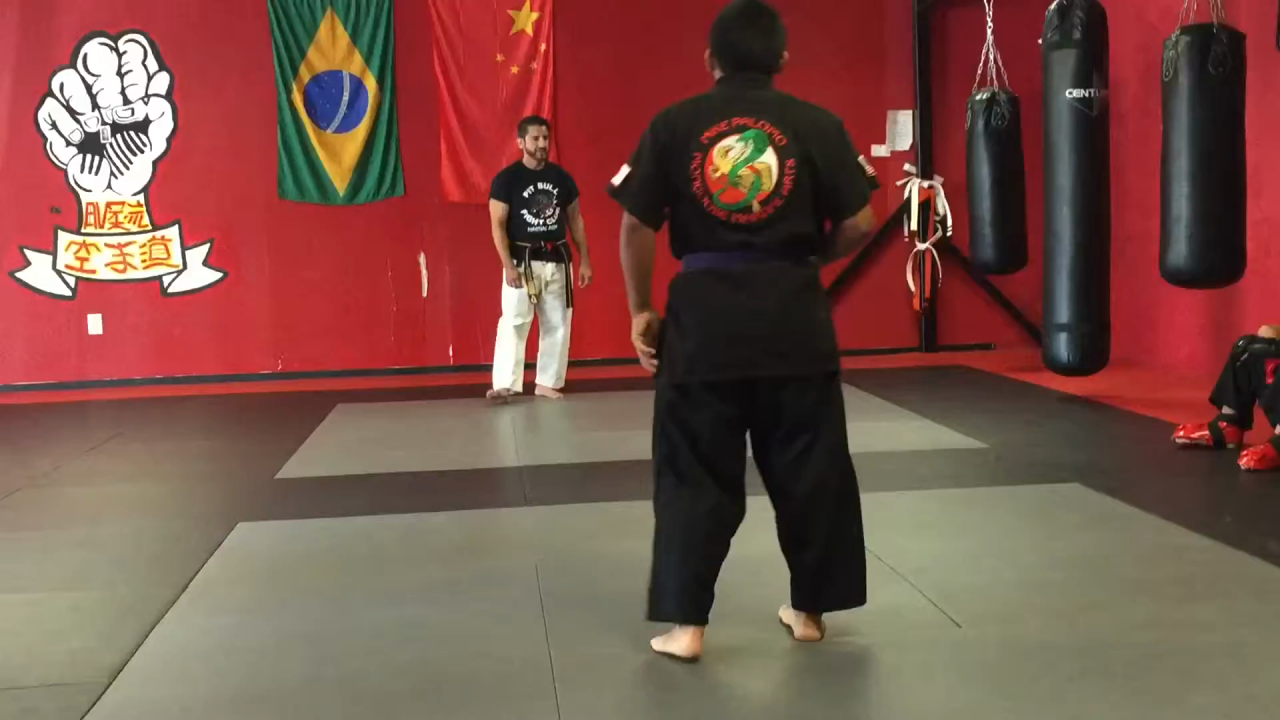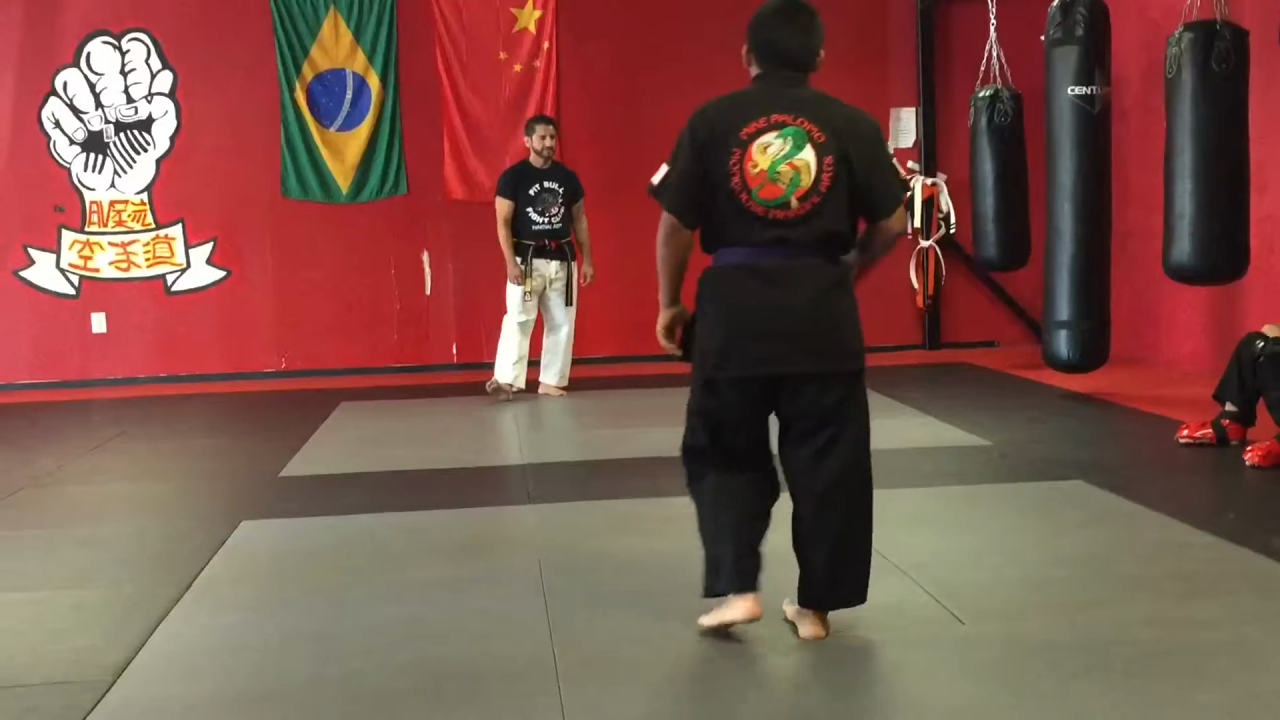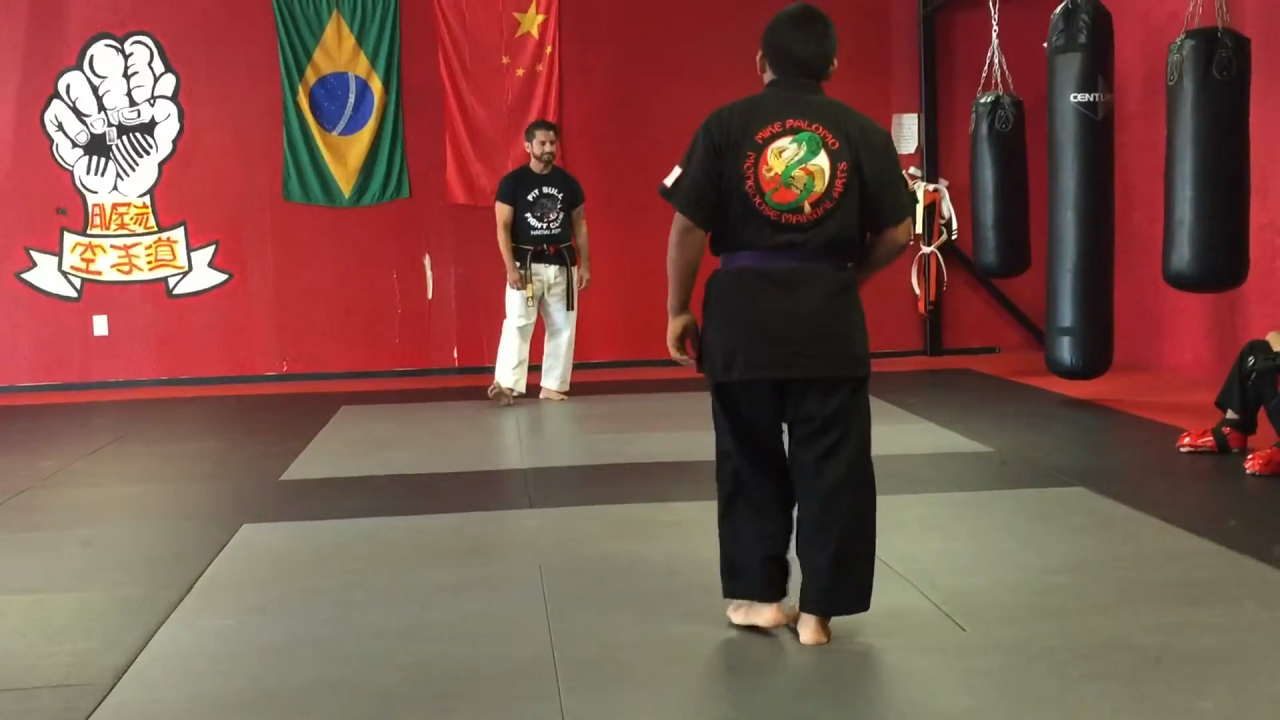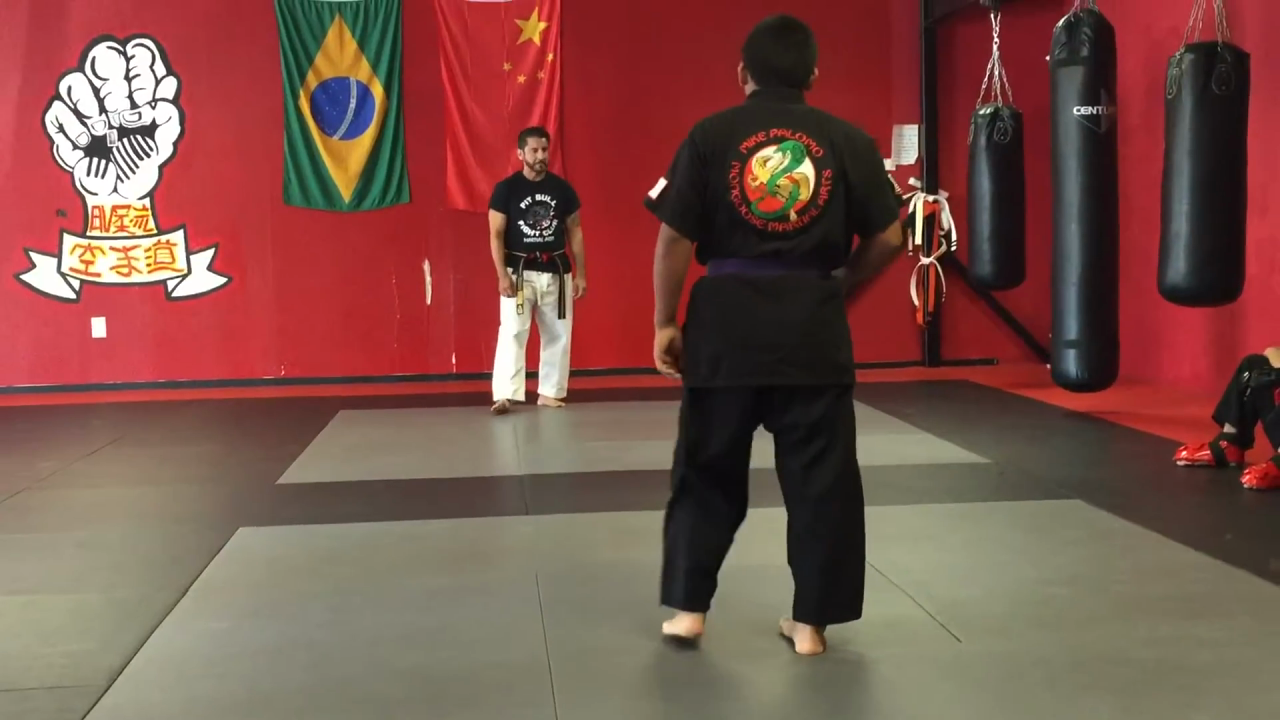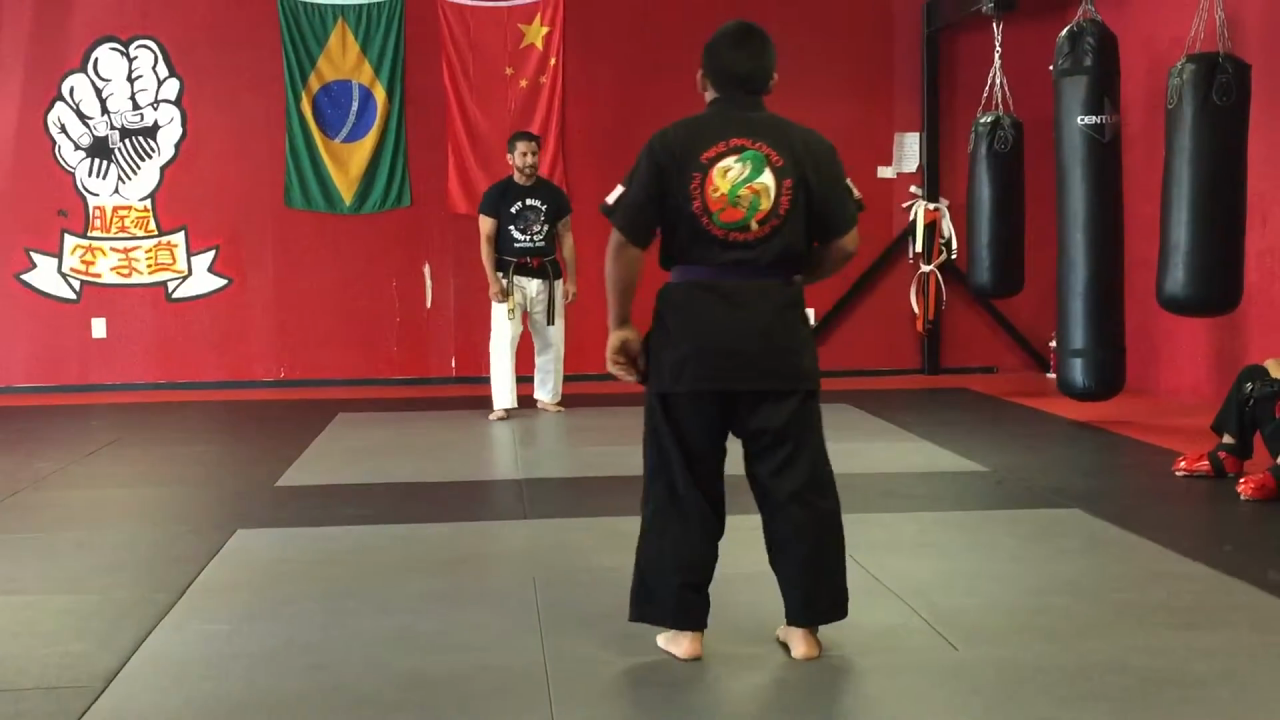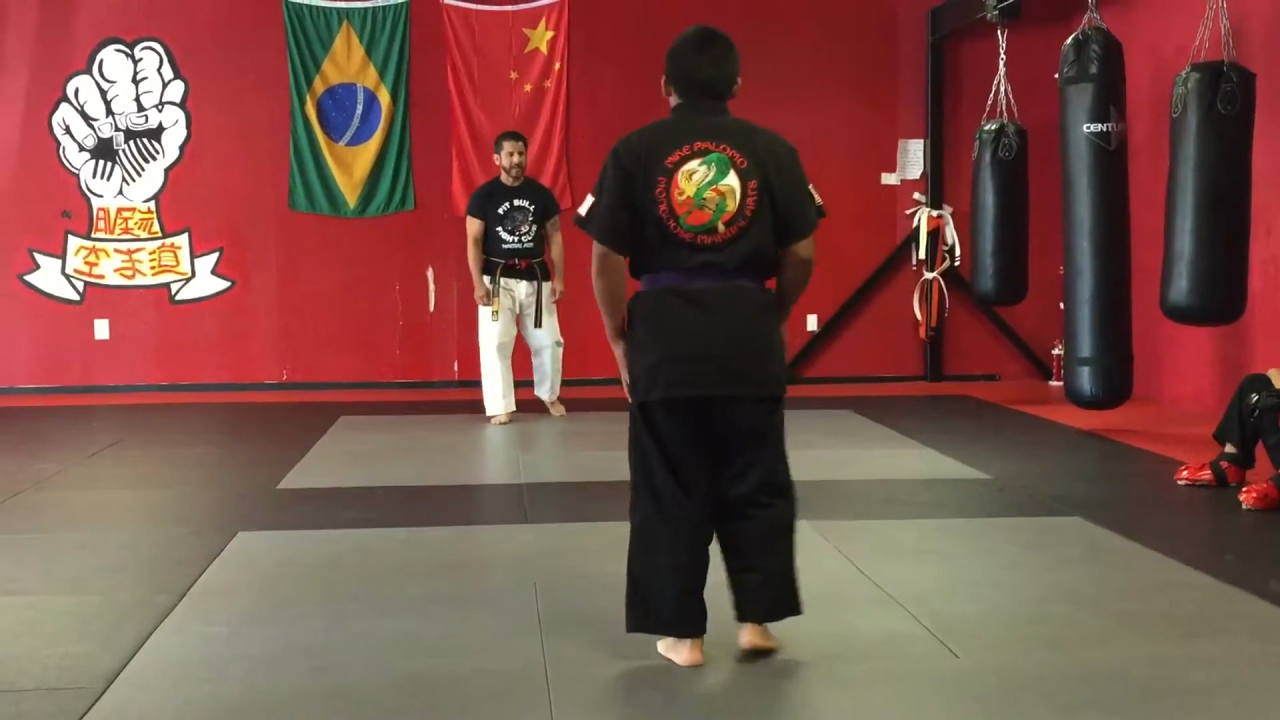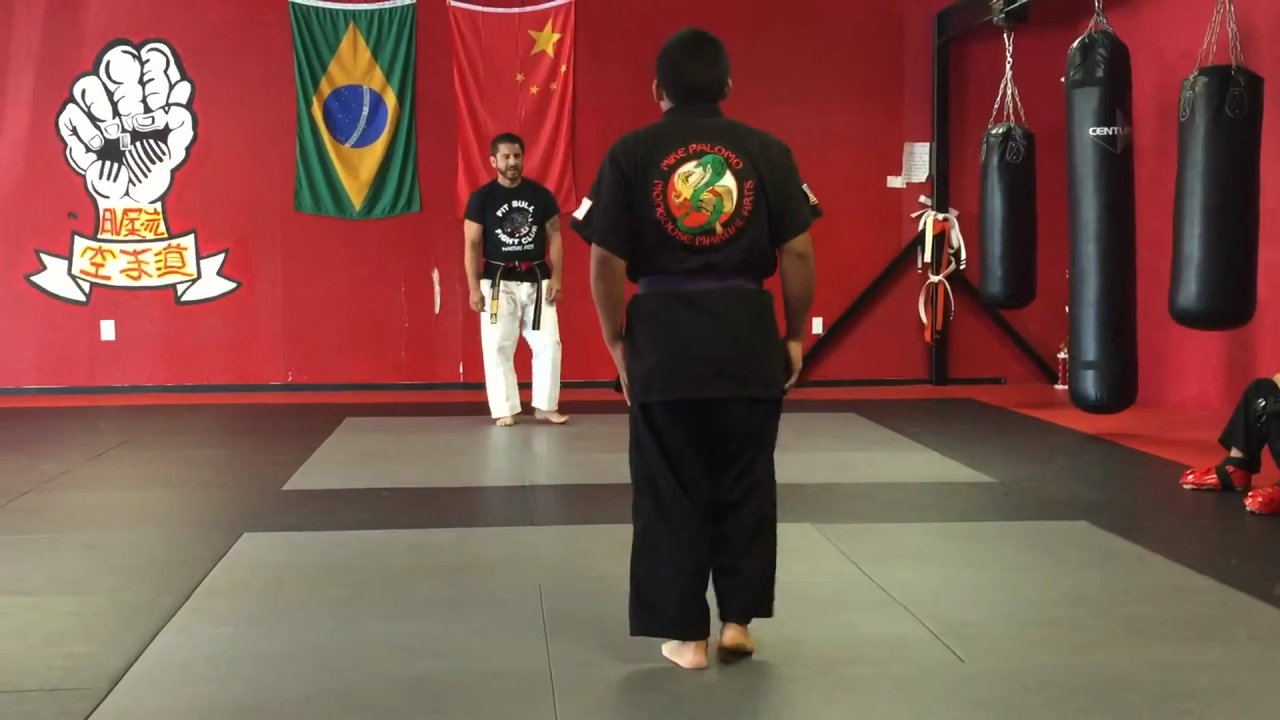
dt=0.3s
person 1, frame 1
left shoulder: (674, 124)
right shoulder: (816, 123)
left elbow: (636, 225)
right elbow: (858, 223)
left wrist: (640, 308)
left hip: (703, 310)
right hip: (793, 311)
left knee: (694, 472)
right knee: (810, 468)
left ankle: (684, 622)
right ankle: (808, 608)
person 1, frame 2
left shoulder: (711, 121)
right shoulder: (852, 124)
left elbow: (675, 224)
right elbow: (891, 224)
left wrist: (669, 303)
left hip: (734, 305)
right hip: (821, 308)
left knee: (723, 455)
right knee: (829, 462)
left ankle: (736, 588)
right ankle: (815, 605)
person 1, frame 3
left shoulder: (726, 125)
right shoulder: (863, 132)
left elbow: (687, 228)
right elbow: (895, 235)
left wrist: (678, 310)
left hip: (742, 308)
right hip: (829, 314)
left knee: (749, 463)
right knee: (833, 466)
left ankle: (759, 595)
right ankle: (816, 611)
person 1, frame 4
left shoulder: (710, 134)
right shoulder: (848, 140)
left elbow: (673, 238)
right elbow: (886, 238)
left wrist: (665, 322)
left hip: (726, 317)
right hip: (812, 321)
left knee: (706, 472)
right knee: (822, 476)
left ankle: (687, 606)
right ankle: (811, 620)
person 1, frame 5
left shoulder: (670, 144)
right shoulder: (808, 146)
left elbow: (624, 243)
right elbow: (844, 244)
left wrist: (619, 325)
left hip: (689, 327)
right hip: (776, 328)
left knee: (683, 485)
right knee: (797, 482)
left ankle: (683, 626)
right ankle: (805, 624)
person 1, frame 6
left shoulder: (635, 150)
right shoulder: (772, 149)
left elbow: (607, 255)
right elbow: (801, 252)
left wrist: (620, 336)
left hip: (664, 332)
right hip: (748, 332)
left knee: (669, 490)
right knee: (756, 483)
left ankle: (681, 631)
right ankle: (756, 619)
person 1, frame 7
left shoulder: (631, 153)
right shoulder: (766, 151)
left elbow: (605, 260)
right elbow: (798, 254)
left wrist: (617, 341)
right wrist: (795, 335)
left hip: (663, 337)
right hip: (748, 333)
left knee: (669, 491)
right knee: (746, 486)
left ankle: (686, 634)
right ankle: (738, 618)
person 2, frame 1
left shoulder: (562, 177)
right shoulder: (506, 179)
left elbow: (575, 220)
right elbow: (497, 225)
left wrist: (584, 260)
right wrist: (508, 265)
left hip: (558, 260)
right hip: (523, 261)
left knee: (557, 325)
right knee: (514, 323)
left ankle: (547, 383)
right ankle: (504, 385)
person 2, frame 2
left shoulder: (568, 177)
right shoulder: (513, 177)
left elbow: (579, 219)
right elbow: (503, 222)
left wrist: (586, 259)
right wrist: (511, 262)
left hip: (562, 259)
right hip: (527, 258)
left knee: (561, 323)
right knee: (518, 319)
left ankle: (551, 380)
right ankle: (506, 380)
person 2, frame 3
left shoulder: (568, 182)
right shoulder: (513, 182)
left elbow: (580, 225)
right elbow: (503, 227)
left wrist: (584, 265)
right wrist: (511, 267)
left hip: (562, 264)
right hip: (526, 263)
left knee: (562, 327)
right knee: (518, 324)
left ankle: (552, 386)
right ankle: (507, 385)
person 2, frame 4
left shoulder: (563, 189)
right shoulder: (506, 189)
left elbow: (574, 232)
right elbow: (496, 234)
left wrist: (580, 273)
right wrist: (502, 275)
left hip: (556, 271)
right hip: (519, 271)
left knee: (558, 335)
right knee: (512, 332)
left ankle: (550, 392)
right ankle: (505, 395)
person 2, frame 5
left shoulder: (553, 193)
right shoulder: (496, 194)
left elbow: (565, 237)
right elbow: (487, 240)
left wrist: (571, 278)
right wrist: (493, 280)
left hip: (547, 275)
right hip: (509, 276)
left knee: (551, 340)
right knee: (504, 339)
left ankle: (548, 397)
right ankle: (502, 404)
person 2, frame 6
left shoulder: (542, 194)
right shoulder: (484, 195)
left elbow: (554, 237)
right elbow: (474, 241)
left wrist: (558, 278)
right wrist: (478, 283)
left hip: (536, 277)
right hip: (498, 278)
left knee: (548, 342)
right knee: (495, 344)
left ankle: (549, 395)
right ankle: (500, 408)
person 2, frame 7
left shoulder: (540, 194)
right shoulder: (481, 198)
left elbow: (554, 236)
right elbow: (472, 245)
left wrist: (556, 277)
right wrist: (473, 288)
left hip: (536, 279)
right hip: (498, 281)
left knee: (548, 344)
right knee: (498, 347)
left ankle: (547, 406)
right ankle: (505, 409)
